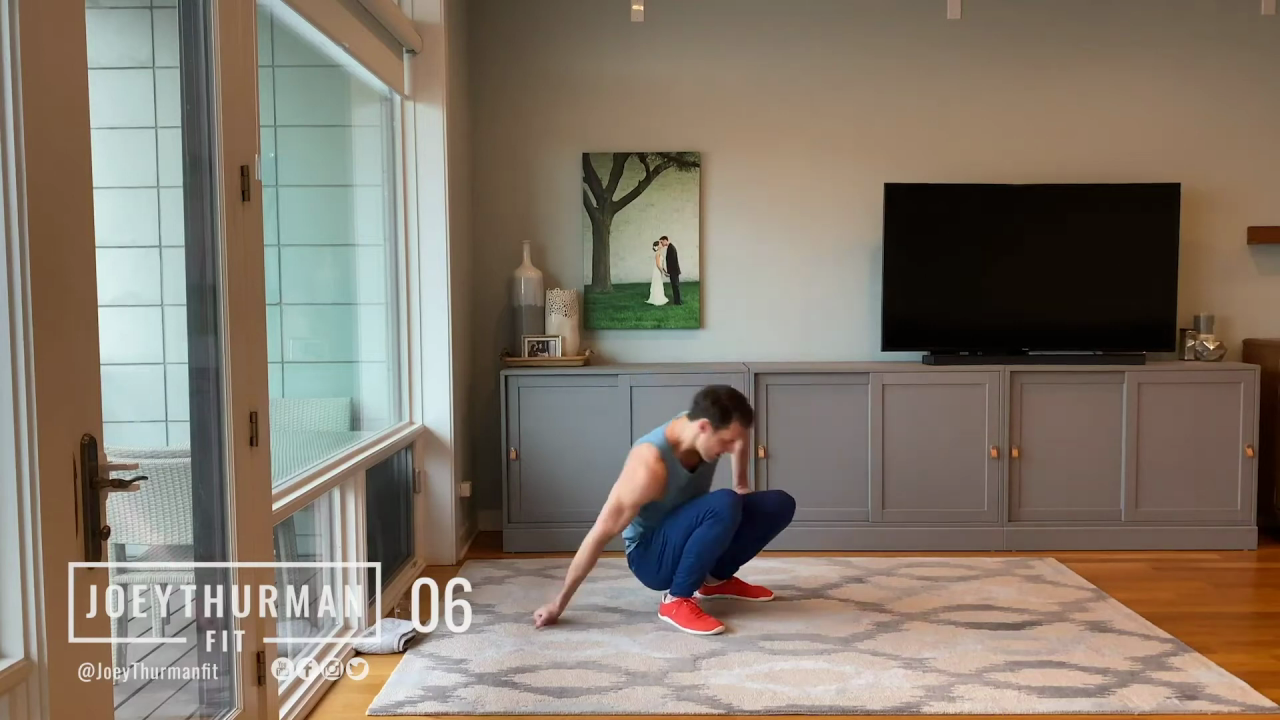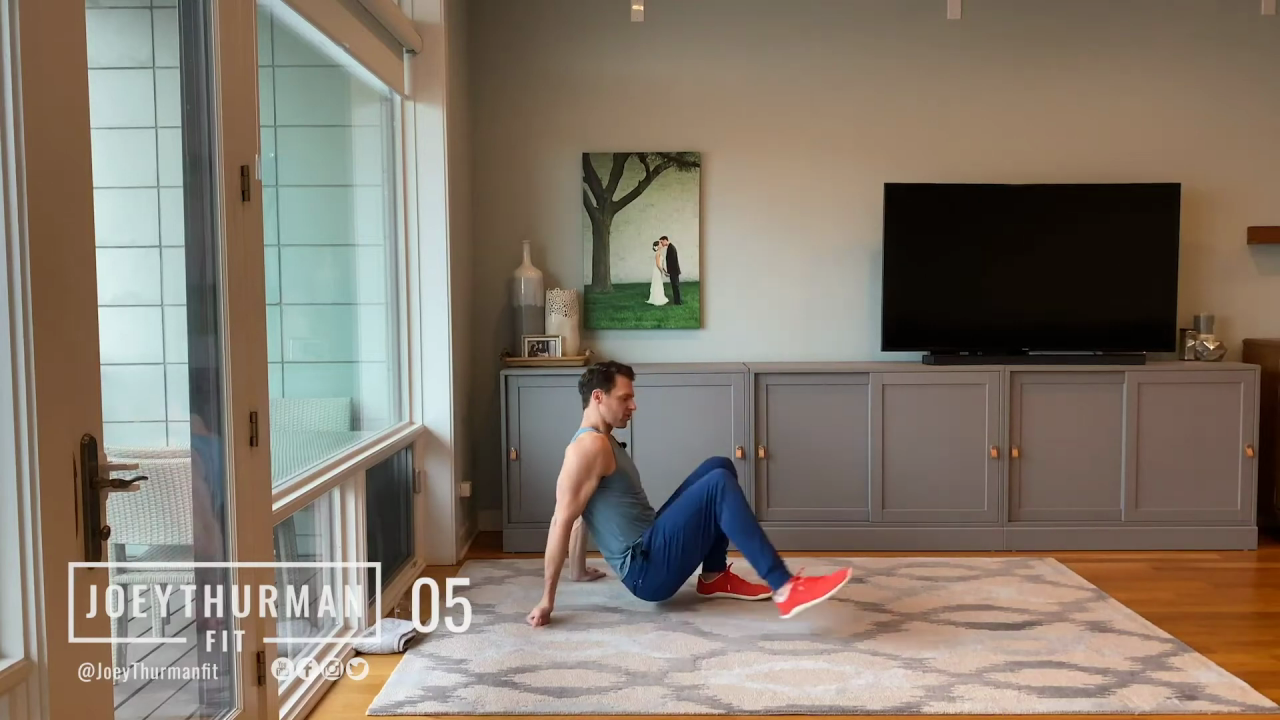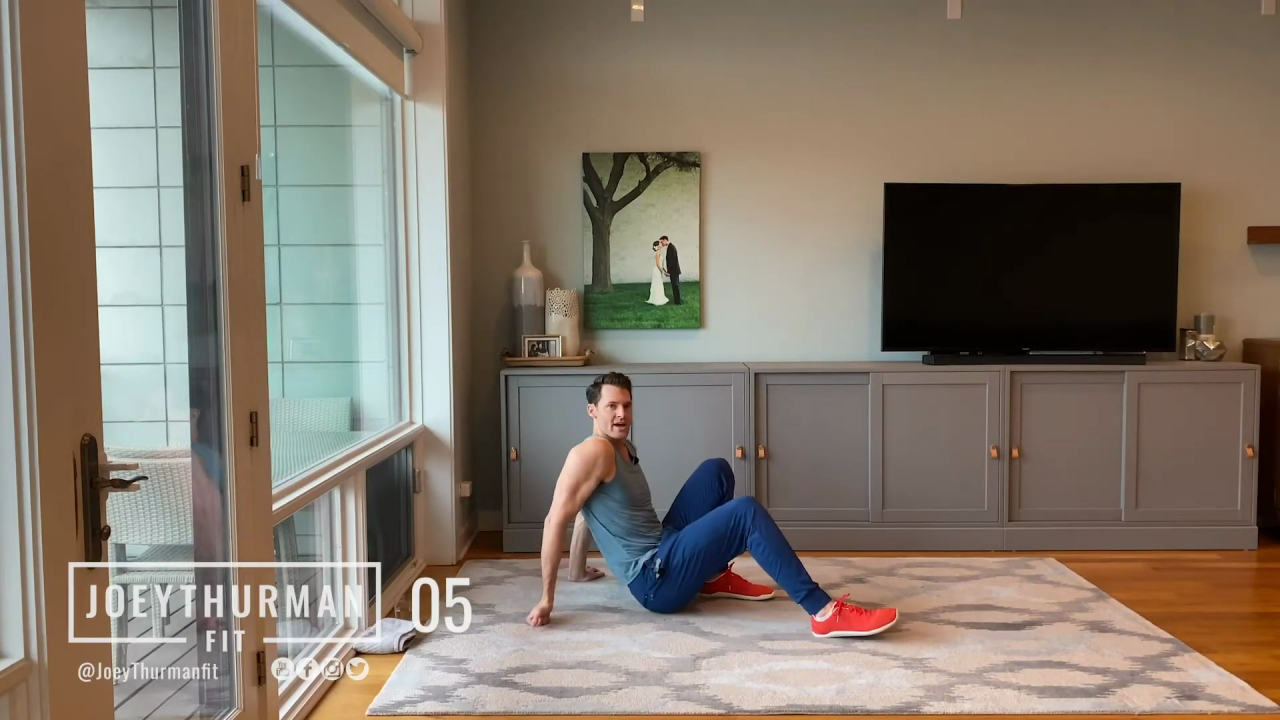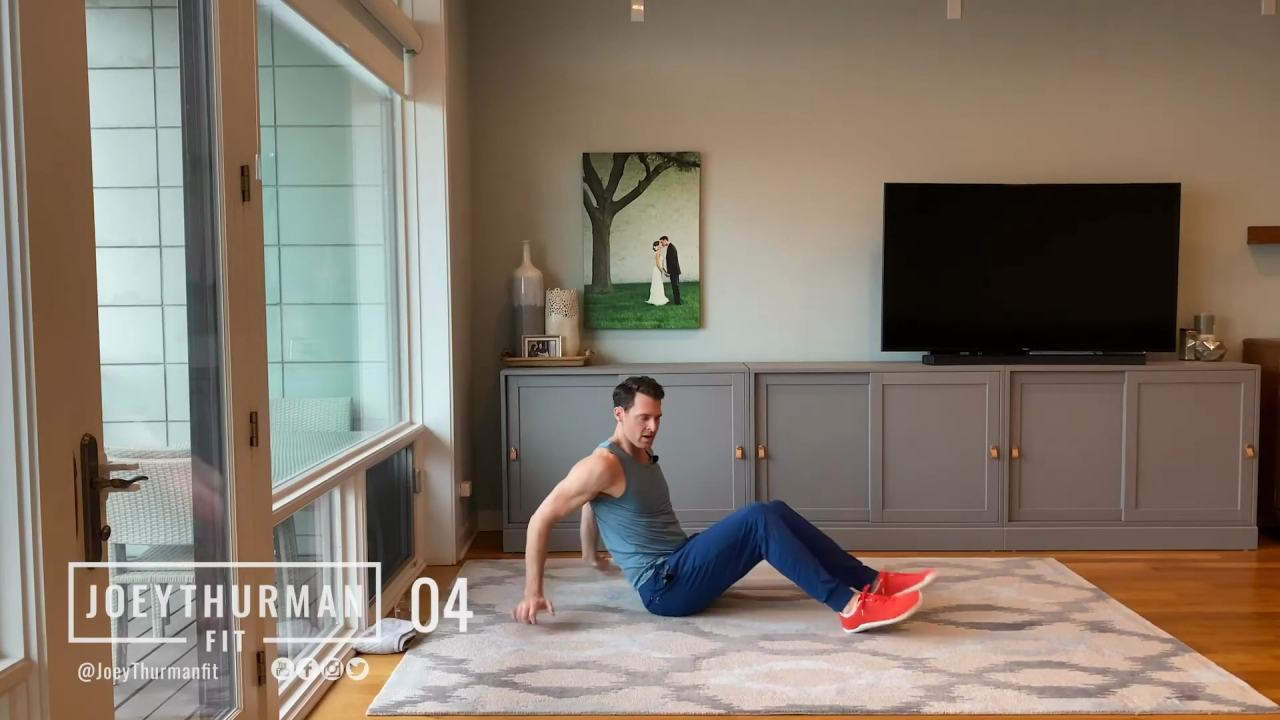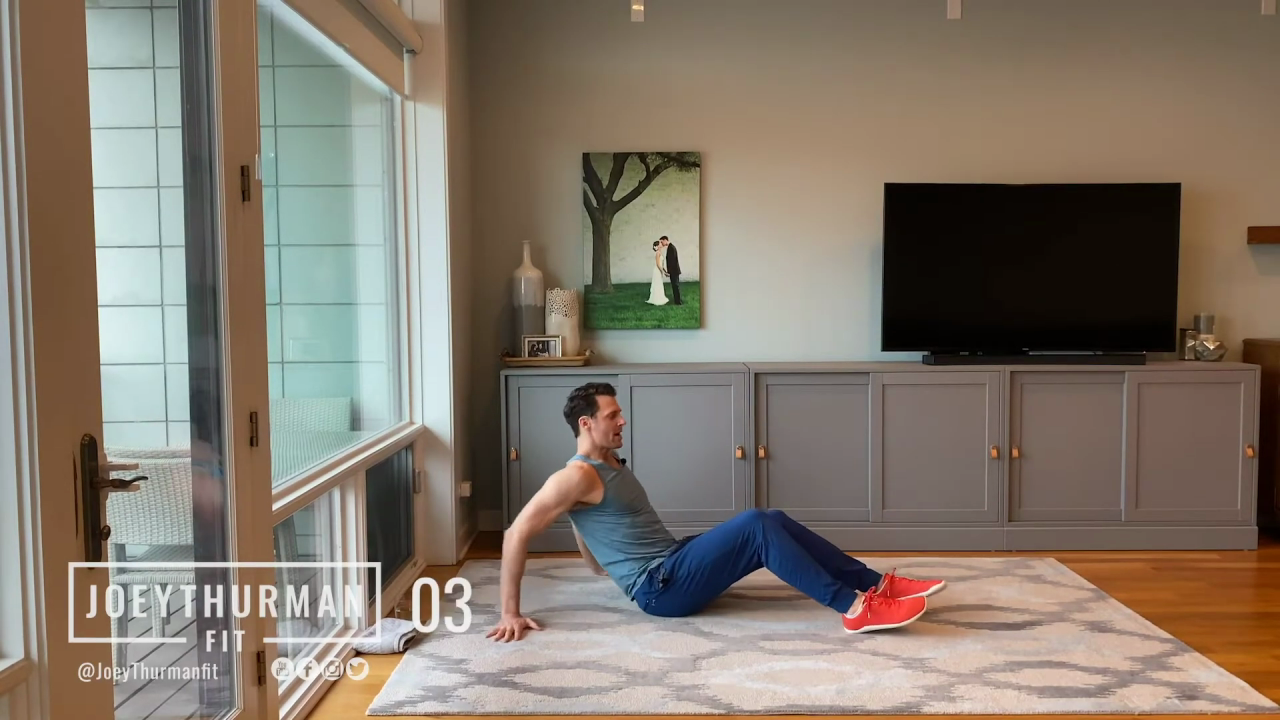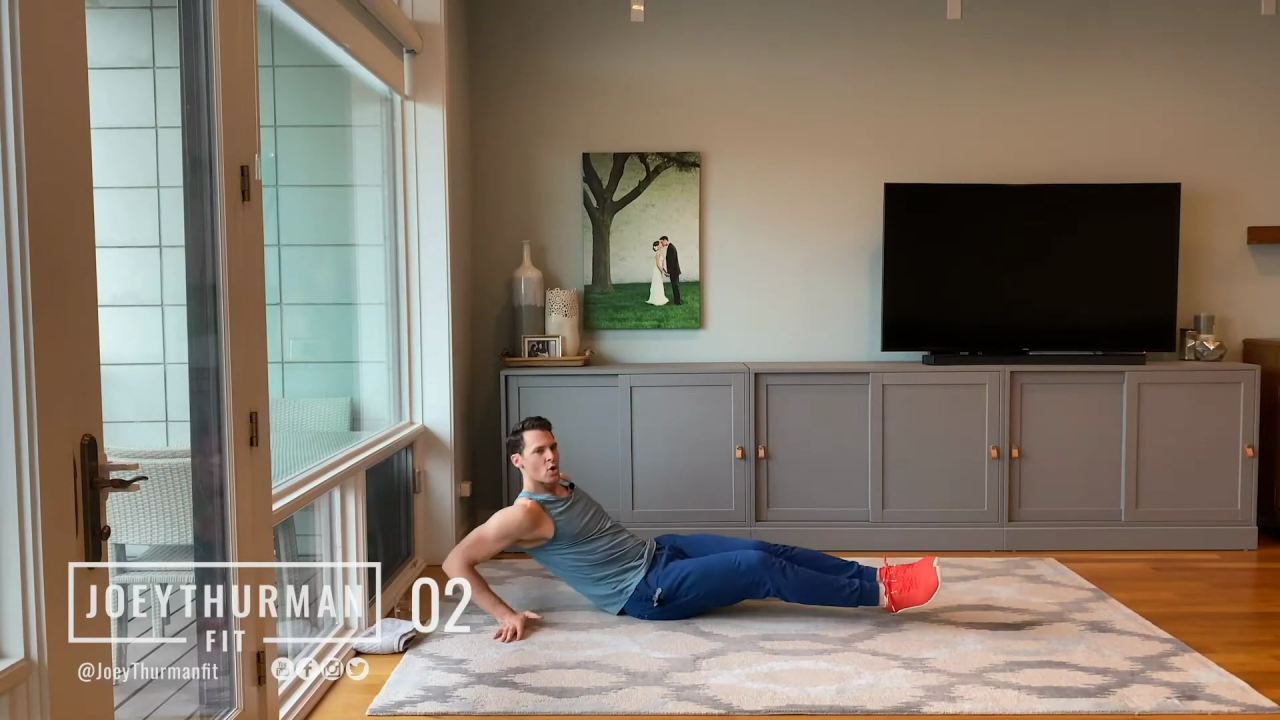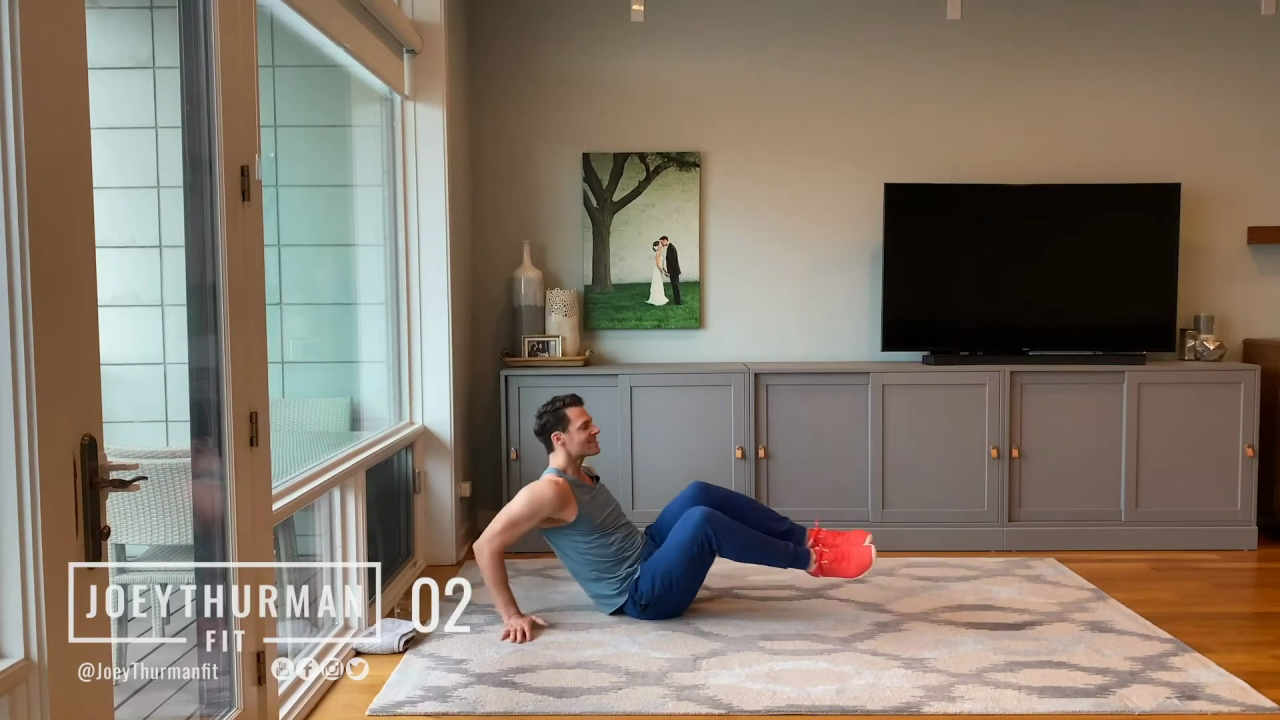
dt=0.7s
person 1, frame 1
left shoulder: (711, 432)
right shoulder: (649, 465)
right elbow: (599, 535)
left wrist: (742, 485)
right wrist: (558, 605)
left hip: (687, 531)
right hip: (650, 555)
left knee: (781, 505)
right knee: (725, 505)
left ankle: (716, 579)
right ankle: (677, 599)
person 1, frame 2
left shoulder: (602, 440)
right shoulder: (589, 447)
left elbow: (582, 515)
right elbow: (562, 520)
left wrist: (579, 569)
right wrist: (547, 600)
left hip: (651, 545)
right hip: (646, 568)
left knee: (719, 468)
right knee: (721, 481)
left ankle: (714, 577)
right ankle: (787, 590)
person 1, frame 3
left shoulder: (623, 447)
right shoulder: (593, 452)
left elbow: (587, 513)
right elbow: (556, 519)
left wrist: (578, 570)
right wrist: (547, 598)
left hip: (664, 548)
right hip: (656, 581)
left knee: (716, 470)
right knee: (747, 512)
left ankle: (716, 577)
right ankle: (825, 613)
person 1, frame 4
left shoulder: (643, 454)
right shoulder: (602, 465)
right elbow: (541, 519)
left wrist: (593, 556)
right wrist: (533, 591)
left hip: (683, 560)
right hip: (666, 588)
left knee: (777, 511)
right knee: (758, 518)
left ankle: (875, 582)
right ankle: (851, 607)
person 1, frame 5
left shoulder: (610, 464)
right shoulder: (575, 477)
right elbow: (516, 534)
left wrist: (599, 566)
right wrist: (511, 612)
left hip: (675, 560)
right hip: (661, 589)
left knee: (775, 522)
right knee: (756, 524)
left ankle: (877, 584)
right ankle: (854, 608)
person 1, frame 6
left shoulder: (563, 486)
right shoulder: (522, 516)
right elbow: (455, 563)
right wrist: (505, 614)
left hip: (659, 552)
right hip: (648, 592)
left knee: (763, 548)
right knee: (760, 569)
left ankle: (876, 577)
right ankle: (880, 596)
person 1, frame 7
left shoulder: (583, 473)
right shoulder: (548, 492)
right elbow: (486, 547)
right wrist: (512, 616)
left hip: (649, 553)
right hip: (643, 596)
left knee: (698, 494)
right knee: (703, 520)
left ankle: (807, 539)
right ankle: (810, 560)
